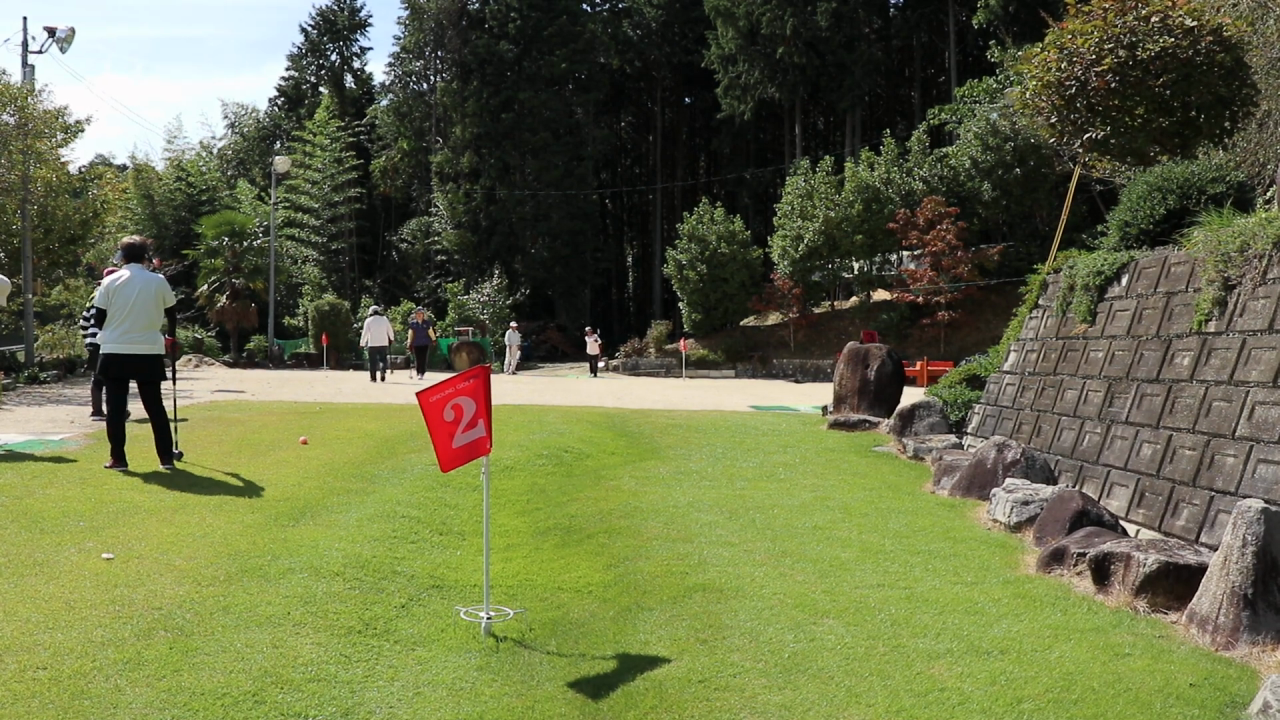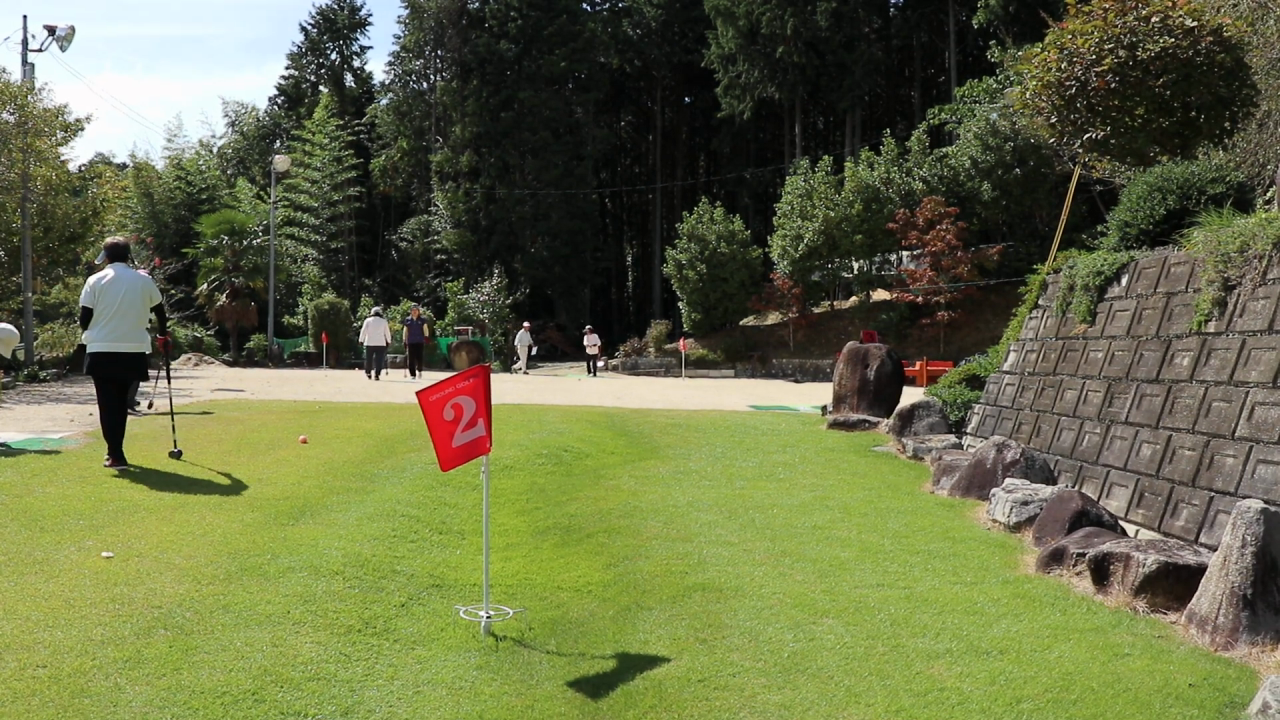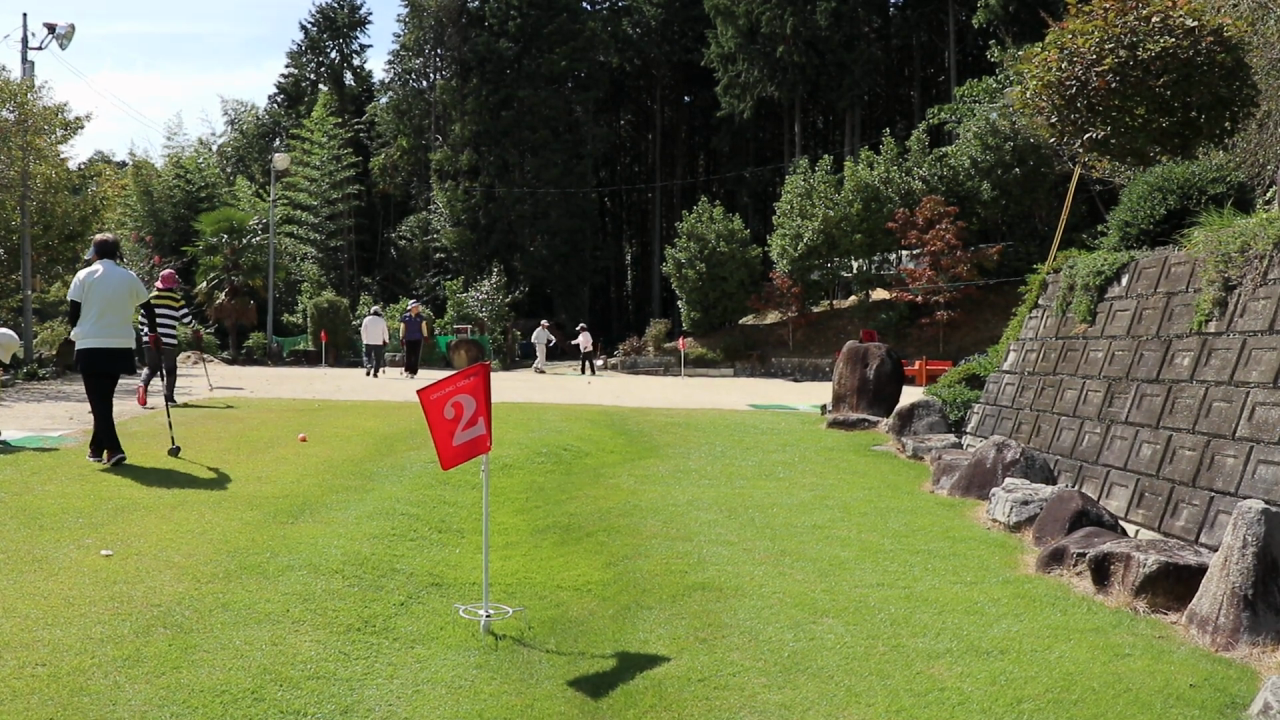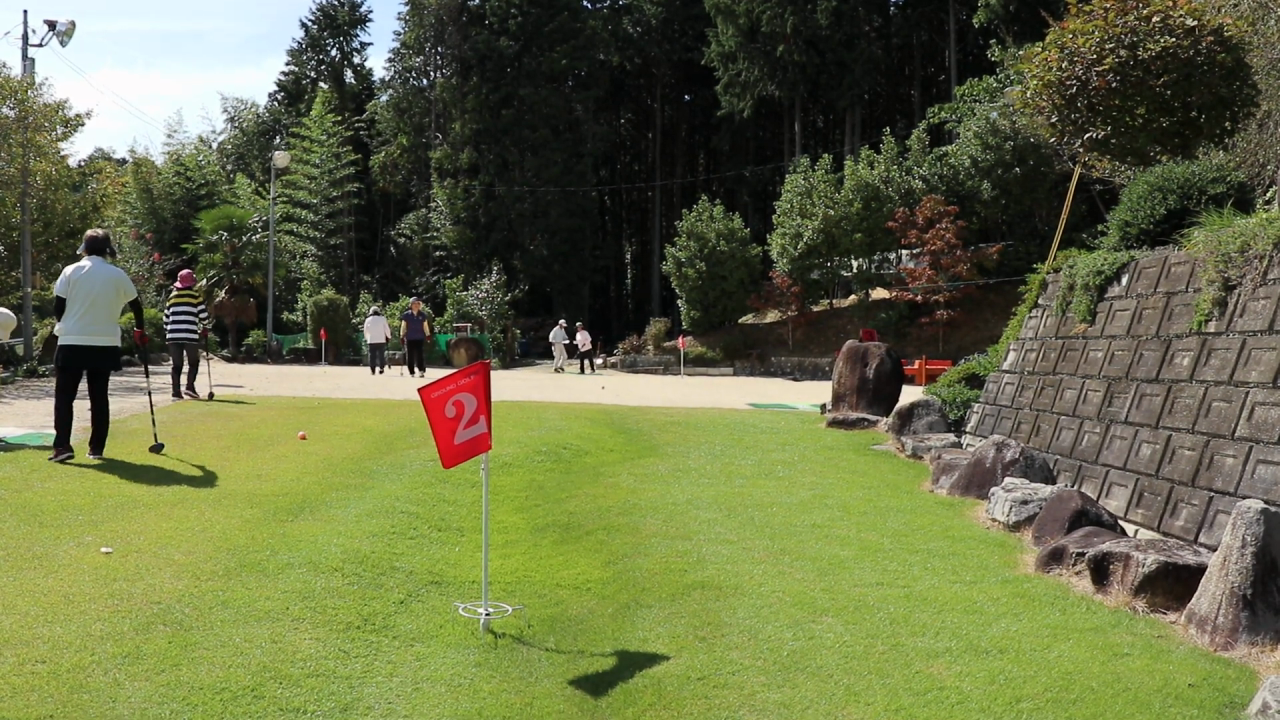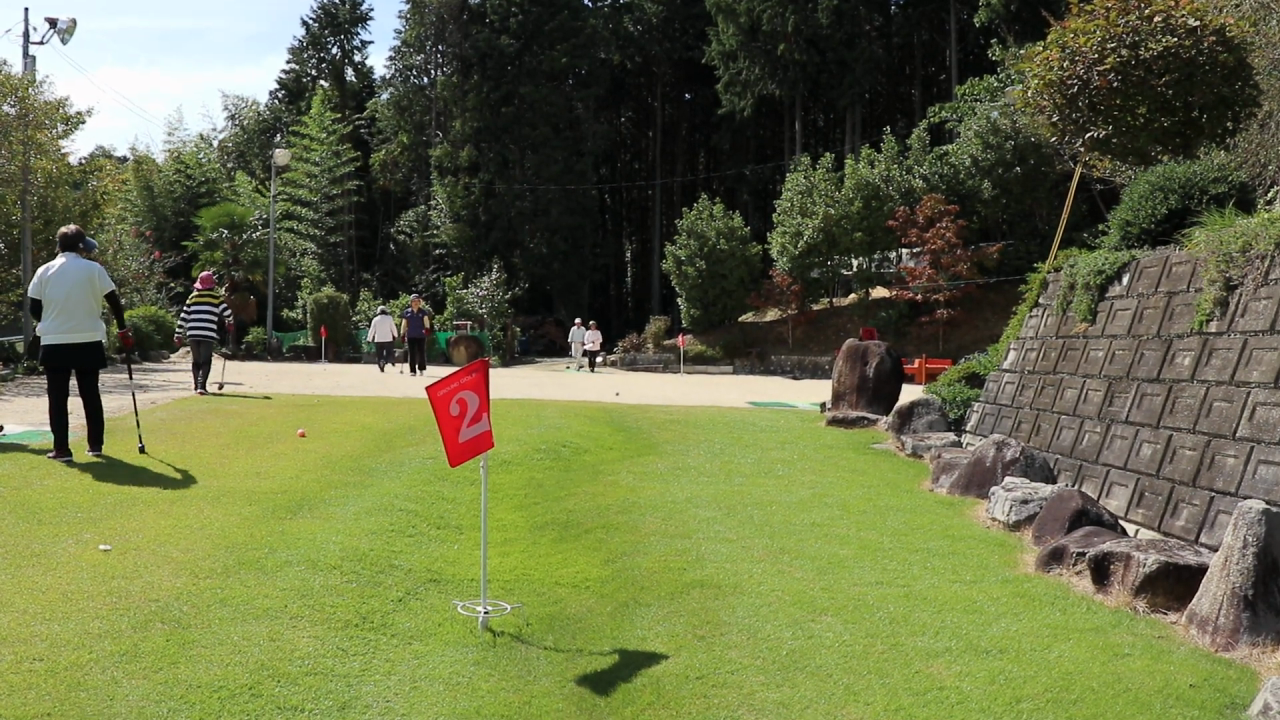
dt=0.7s
person 1, frame 1
left shoulder: (110, 281)
right shoulder: (159, 281)
left elbow: (99, 319)
right elbow: (171, 314)
right wrist: (170, 338)
left hip: (114, 352)
right hip: (149, 352)
left knee: (116, 408)
right knee: (155, 406)
left ankle: (118, 458)
right ankle: (166, 456)
person 1, frame 2
left shoulder: (96, 280)
right shoulder: (143, 280)
left elbow: (85, 318)
right elbow: (160, 311)
left wrist: (92, 334)
right wrist: (162, 336)
left hip: (102, 351)
right hip: (133, 351)
left knee: (107, 404)
right knee: (120, 402)
left ankle: (116, 457)
right ankle: (114, 449)
person 1, frame 3
left shoulder: (84, 275)
right shoulder: (129, 277)
left elbow: (73, 312)
right elbow: (148, 309)
left wrist: (75, 331)
right wrist: (153, 334)
left hip: (91, 346)
right hip: (119, 346)
left knee: (98, 400)
right knee: (105, 399)
left ankle: (113, 449)
right ankle: (97, 448)
person 1, frame 4
left shoulder: (71, 271)
right shoulder: (118, 275)
left elbow: (58, 307)
right elbow: (136, 306)
left wrist: (66, 324)
right wrist: (139, 330)
left hip: (72, 343)
right hip: (105, 344)
left knee: (64, 396)
right knee: (99, 397)
left ankle: (63, 446)
right ankle: (97, 447)
person 1, frame 5
left shoulder: (44, 271)
right shoulder: (93, 269)
left elbow: (34, 309)
right elbow: (114, 302)
right wrist: (123, 331)
left hip: (54, 342)
right hip: (89, 341)
left knee: (58, 397)
right knee: (91, 394)
left ankle: (61, 449)
right ankle: (96, 444)
